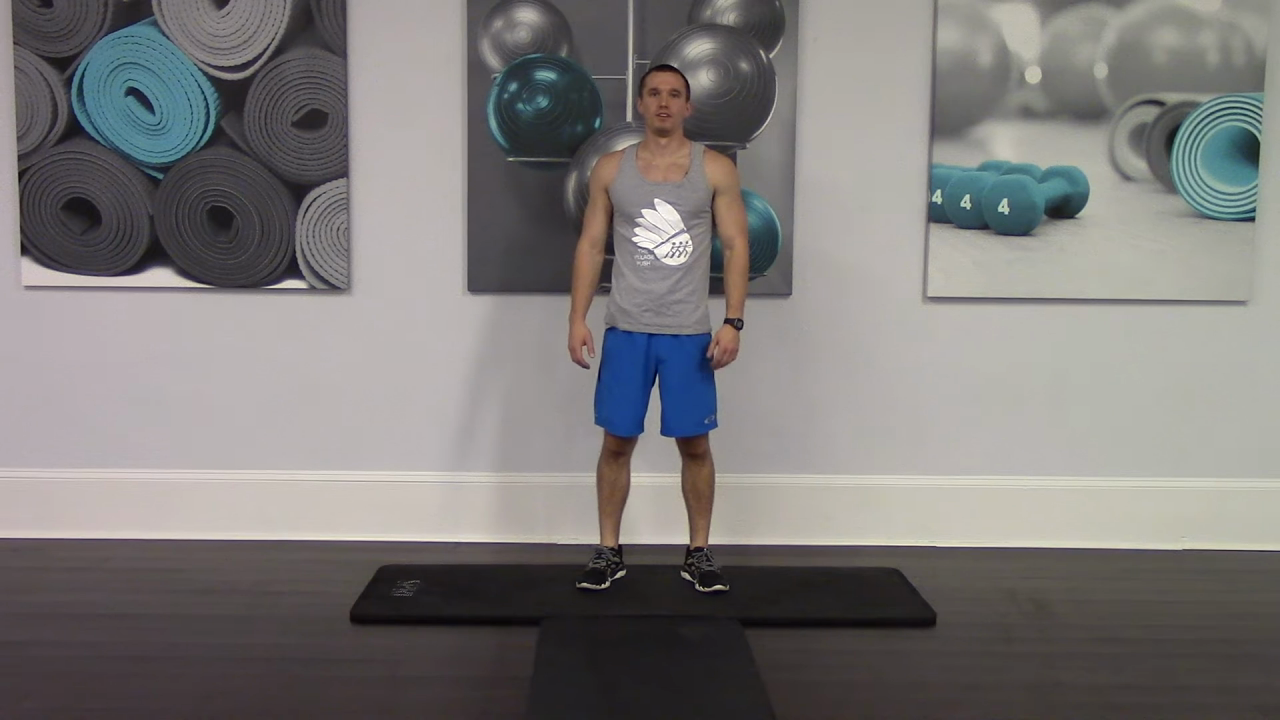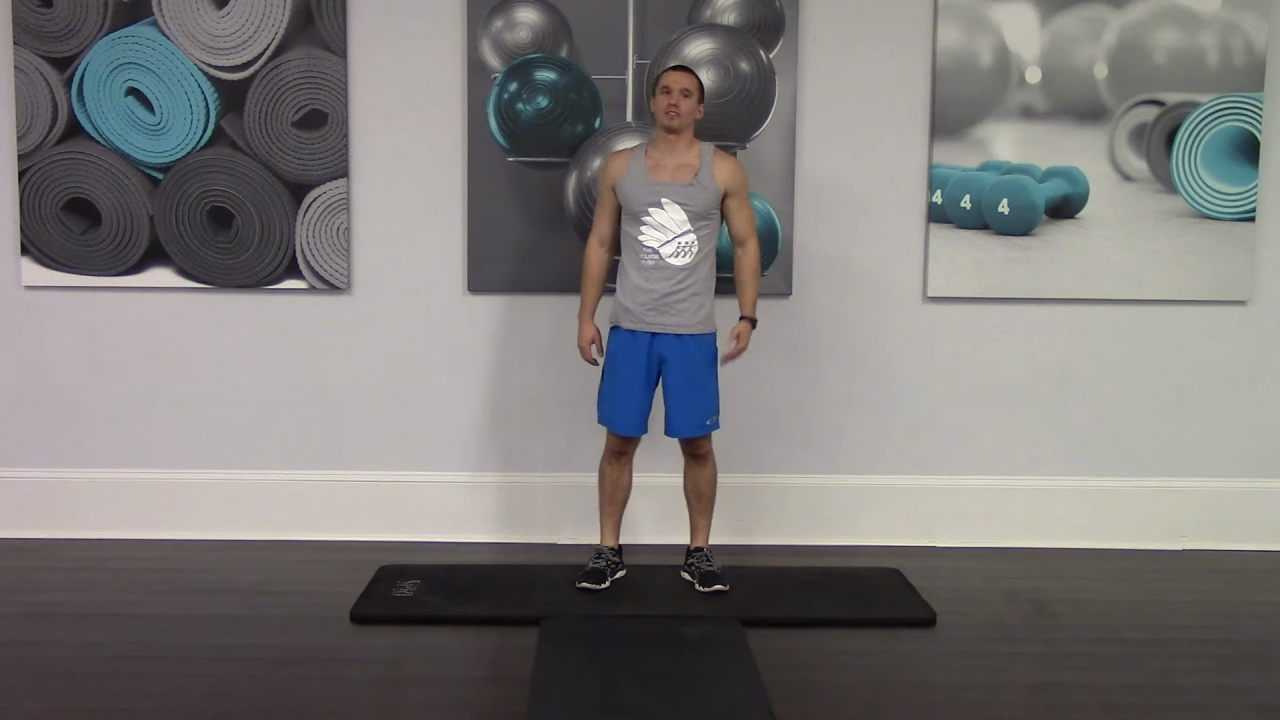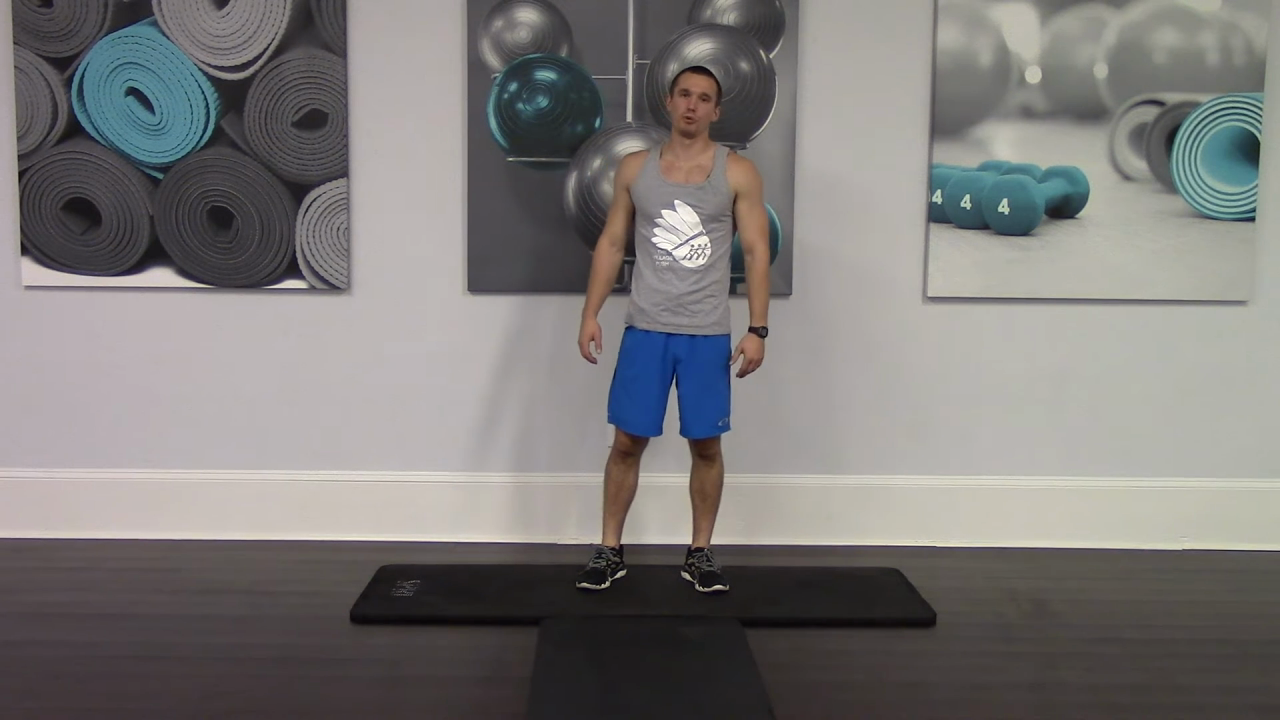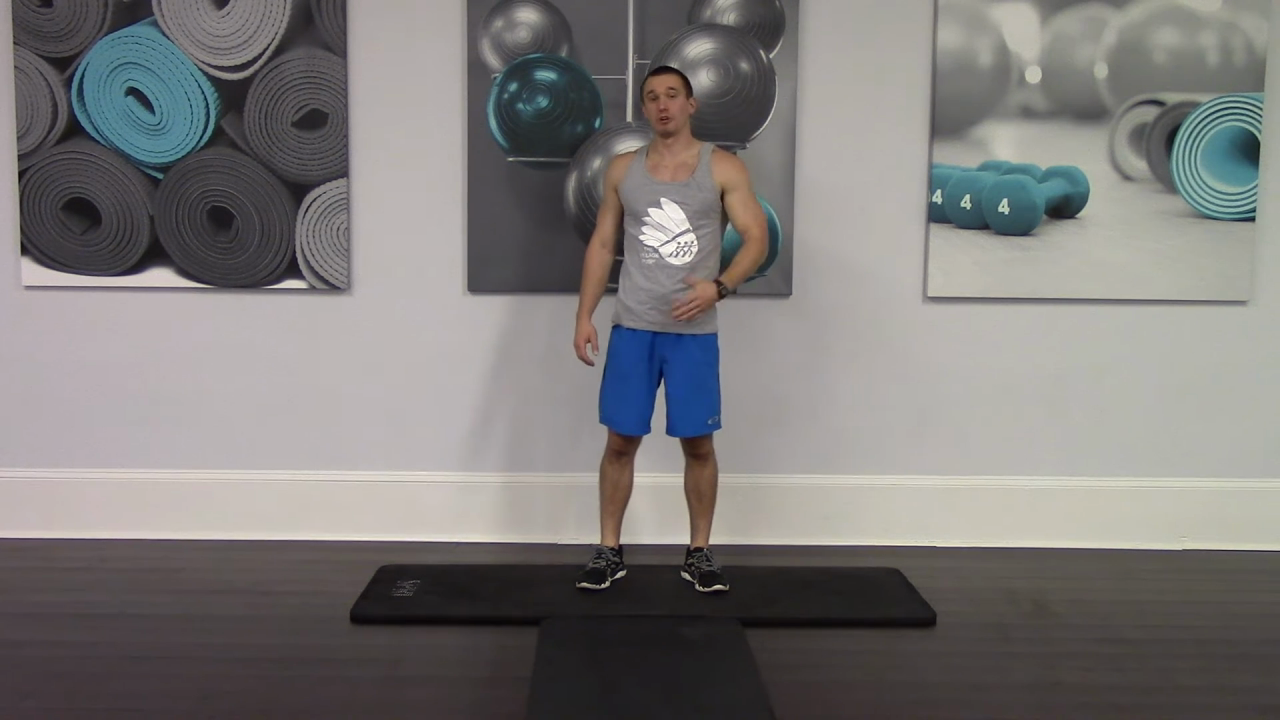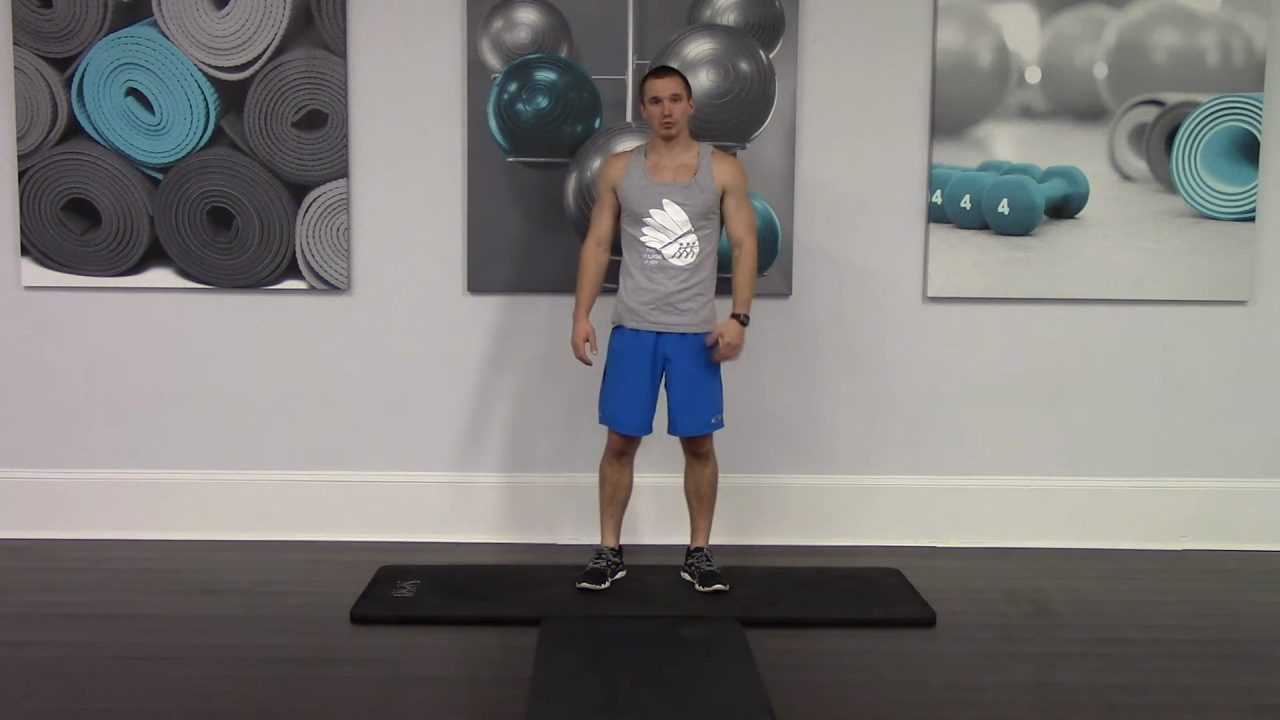
dt=1s
person 1, frame 1
left shoulder: (716, 168)
right shoulder: (610, 168)
left elbow: (736, 246)
right elbow: (591, 245)
left wrist: (733, 322)
right wrist: (577, 319)
left hip: (689, 332)
right hip: (626, 329)
left knee: (694, 443)
right knee: (617, 441)
left ankle: (699, 553)
right ankle: (608, 551)
person 1, frame 2
left shoulder: (725, 170)
right shoulder: (619, 166)
left elbow: (746, 245)
right elbow: (599, 244)
left wrist: (746, 317)
right wrist: (586, 317)
left hip: (694, 333)
right hip: (630, 329)
left knee: (697, 444)
right knee: (620, 440)
left ankle: (699, 553)
right ankle: (609, 551)
person 1, frame 3
left shoulder: (738, 172)
right shoulder: (634, 167)
left elbow: (757, 253)
right elbow: (611, 243)
left wrist: (757, 330)
right wrist: (590, 314)
left hip: (708, 334)
right hip: (645, 329)
left knee: (706, 444)
right knee: (628, 441)
left ankle: (700, 553)
right ankle: (610, 550)
person 1, frame 4
left shoulder: (724, 167)
right shoulder: (622, 169)
left elbow: (757, 239)
right elbow: (602, 244)
left wrist: (719, 287)
right wrist: (584, 315)
left hip: (694, 332)
right hip: (632, 328)
left knee: (698, 443)
right knee: (621, 441)
left ankle: (699, 553)
right ankle: (609, 551)
person 1, frame 5
left shoulder: (724, 169)
right shoulder: (618, 168)
left elbow: (744, 245)
right elbow: (597, 244)
left wrist: (739, 318)
right wrist: (581, 315)
left hip: (696, 331)
right hip: (632, 328)
left knee: (699, 443)
right knee: (620, 441)
left ankle: (699, 553)
right ankle: (609, 551)
